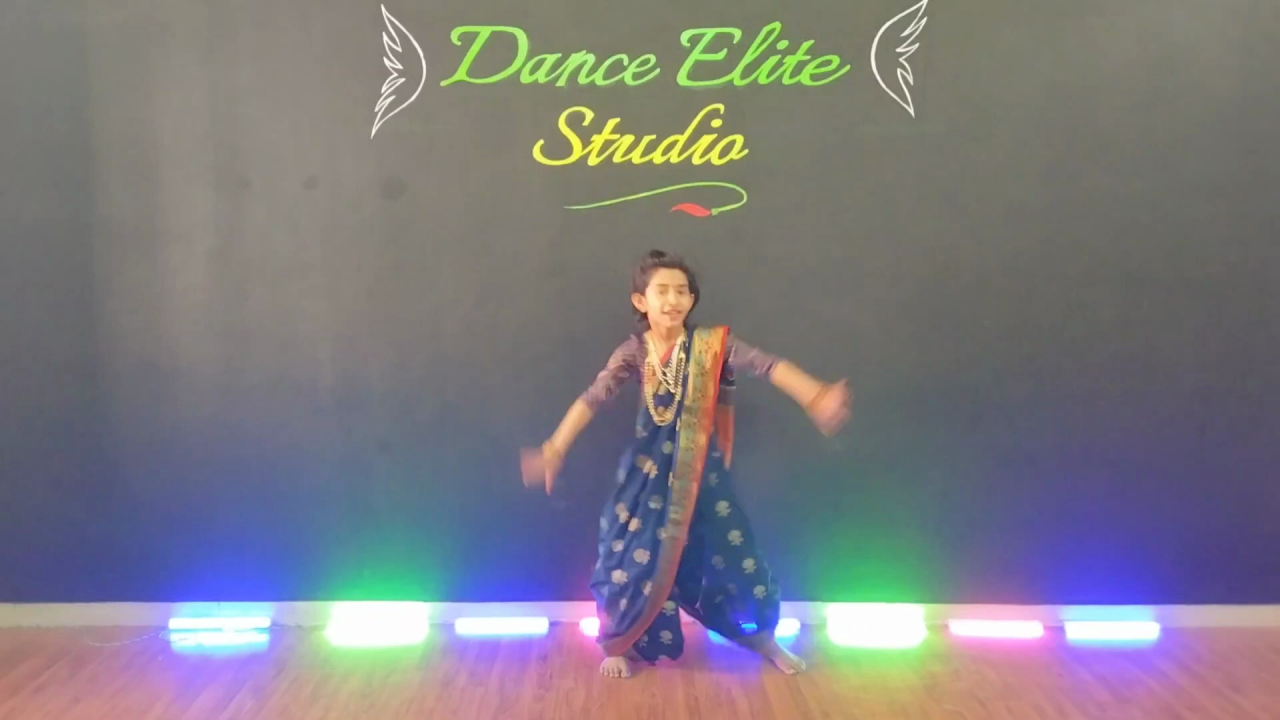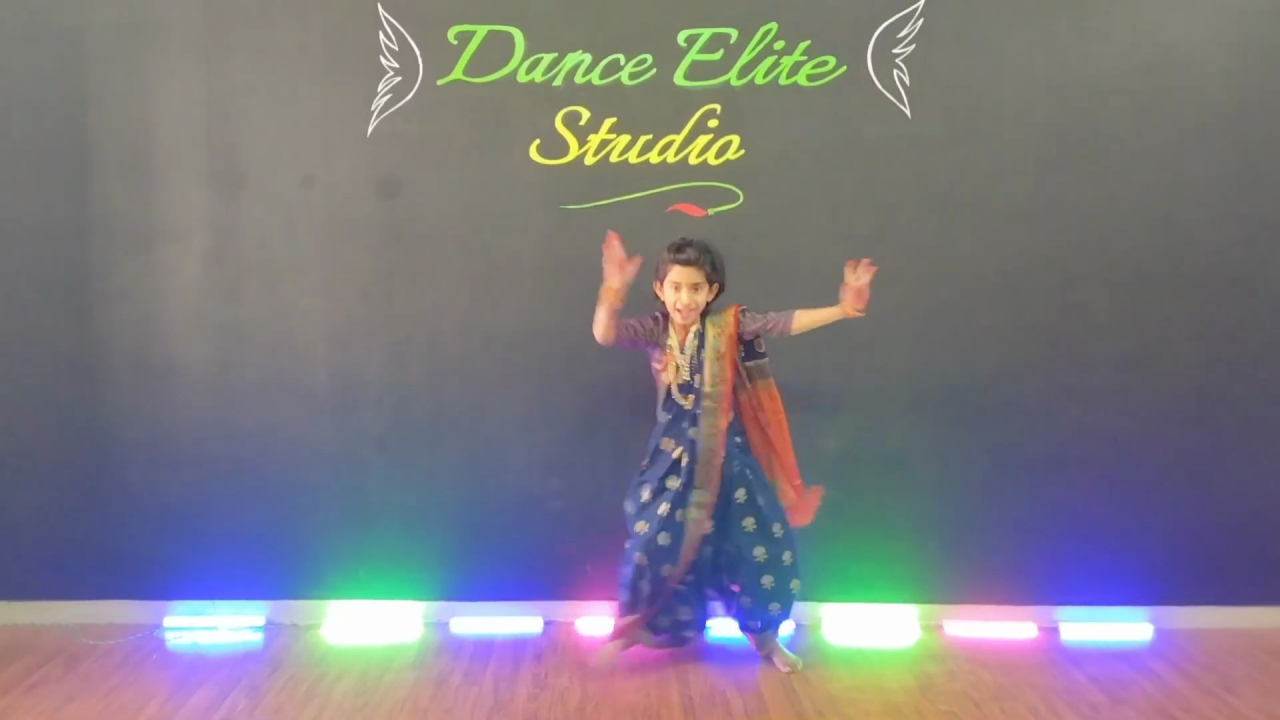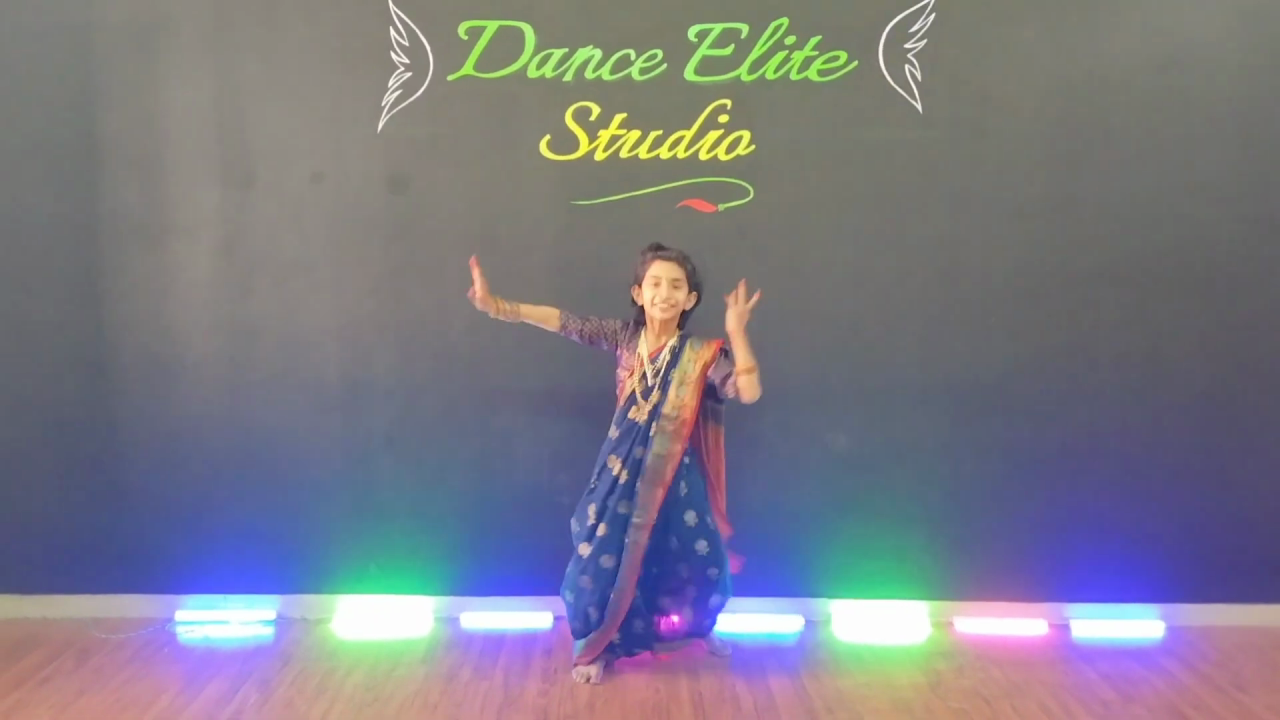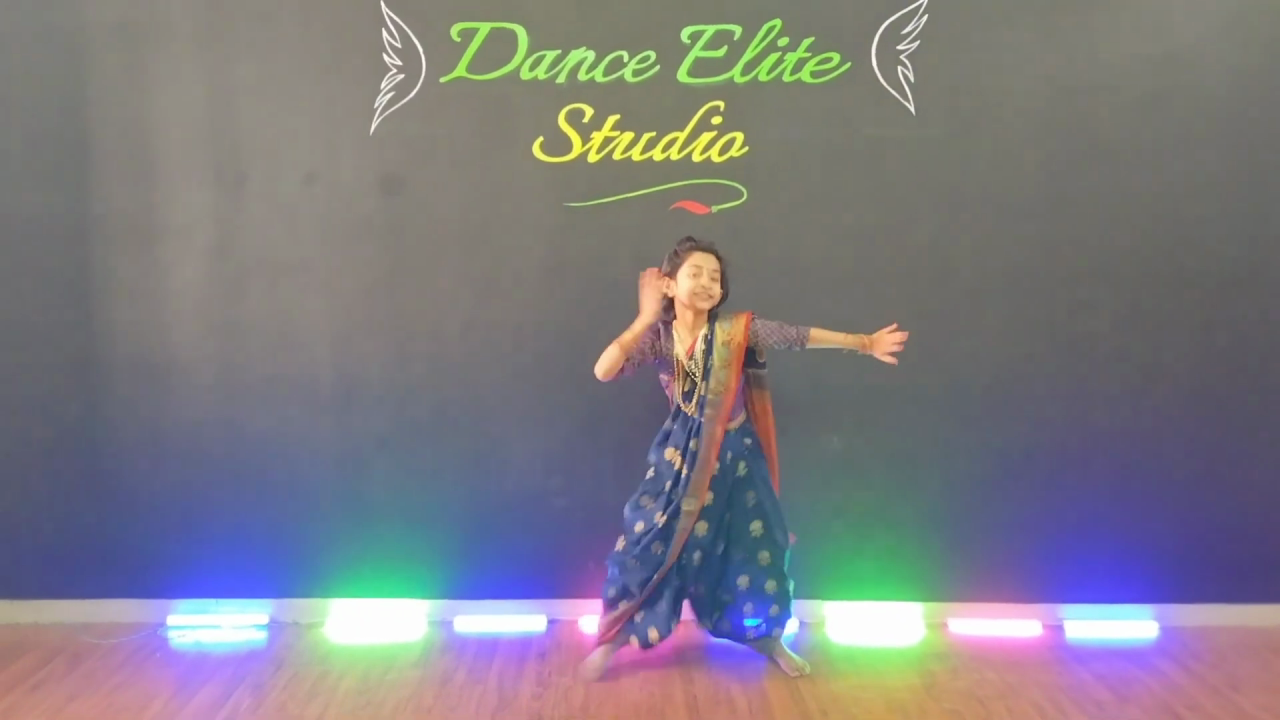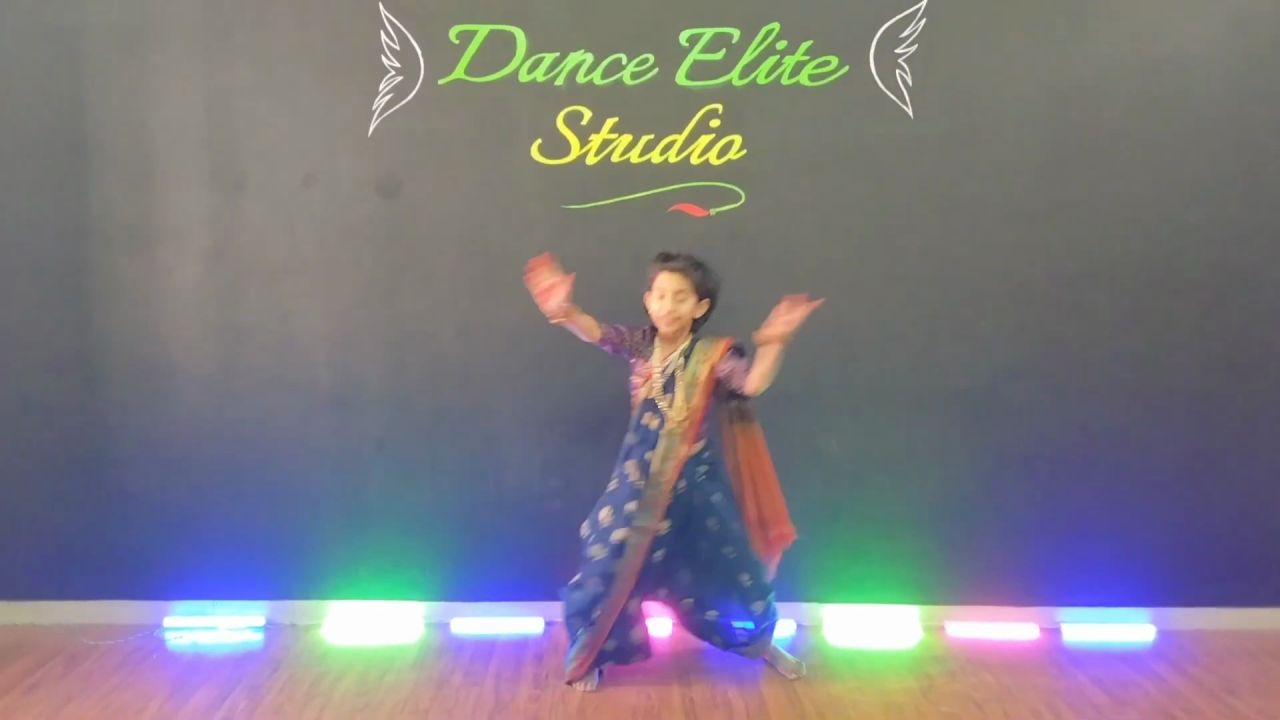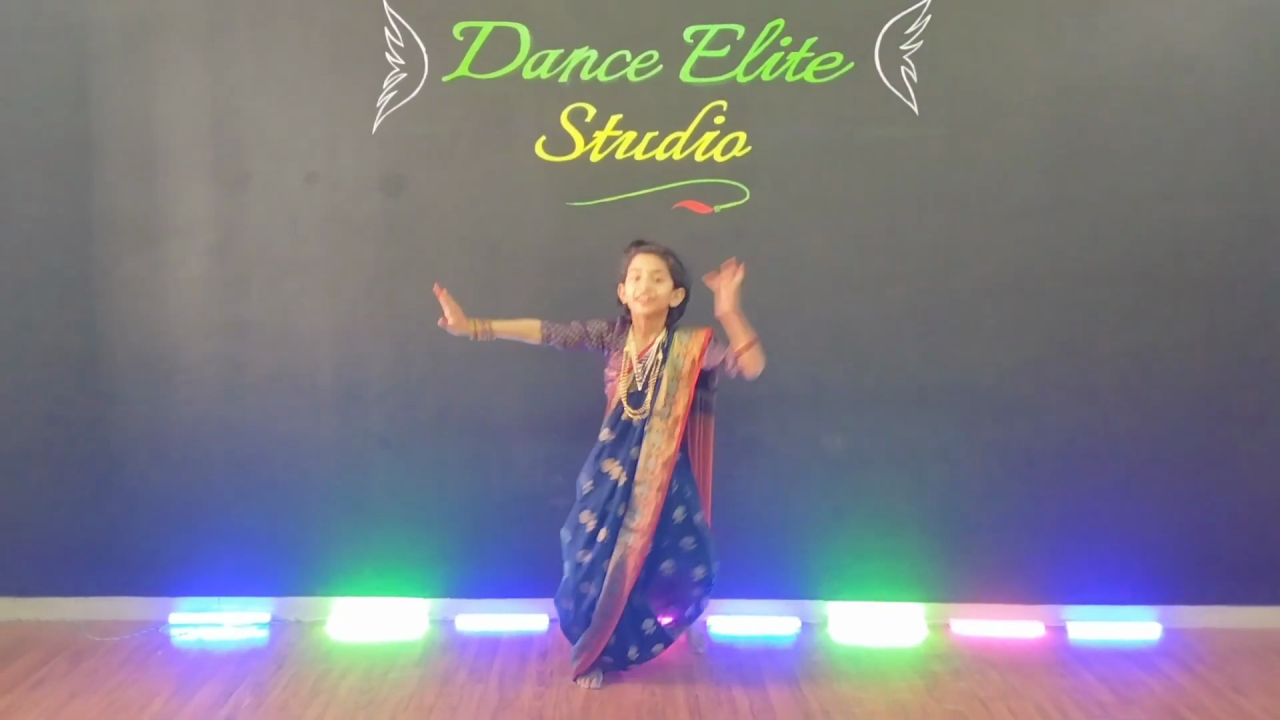
dt=0.5s
person 1, frame 1
left shoulder: (713, 344)
right shoulder: (633, 352)
left elbow: (770, 366)
right elbow: (591, 400)
left wrist: (817, 398)
right wrist: (553, 450)
left hip: (703, 470)
right hip: (650, 471)
left knee: (735, 553)
right knee: (632, 559)
left ankle: (763, 639)
right ankle: (620, 644)
person 1, frame 2
left shoulder: (731, 325)
right shoulder: (652, 330)
left elbow: (785, 323)
right elbow: (604, 335)
left wrist: (843, 307)
right wrist: (613, 291)
left hip: (728, 456)
right hip: (674, 458)
left knee: (757, 544)
right knee: (658, 542)
left ankle: (764, 635)
right ankle: (633, 627)
person 1, frame 3
left shoulder: (703, 354)
right shoulder: (622, 337)
left elbow: (749, 394)
right elbow: (563, 321)
left wrist: (737, 334)
right wrist: (497, 306)
left hip: (676, 476)
right hip: (621, 471)
left knee: (701, 562)
right knee: (600, 562)
left ankle: (696, 631)
right ankle: (597, 648)
person 1, frame 4
left shoulder: (738, 330)
right shoulder: (656, 338)
left elbow: (797, 336)
right elbow: (603, 372)
left wrist: (862, 344)
right wrist: (643, 322)
left hip: (734, 458)
right hip: (677, 457)
left knee: (756, 548)
right knee: (644, 544)
left ankle: (766, 638)
right ankle: (612, 636)
person 1, frame 5
left shoulder: (713, 355)
right shoulder: (636, 342)
left elbow: (753, 382)
right elbow: (595, 330)
left wrist: (773, 338)
right wrist: (563, 310)
left hip: (695, 479)
right hip: (639, 476)
left knee: (731, 562)
right knee: (607, 564)
left ankle: (760, 643)
right ankle: (592, 655)
person 1, frame 6
left shoulder: (692, 345)
right shoulder: (605, 333)
left elbow: (752, 367)
right elbow: (542, 331)
left wrist: (732, 319)
right wrist: (473, 325)
left hip: (666, 472)
right hip: (611, 467)
left knee: (684, 562)
right knee: (594, 560)
left ankle: (681, 623)
right ankle: (594, 651)
